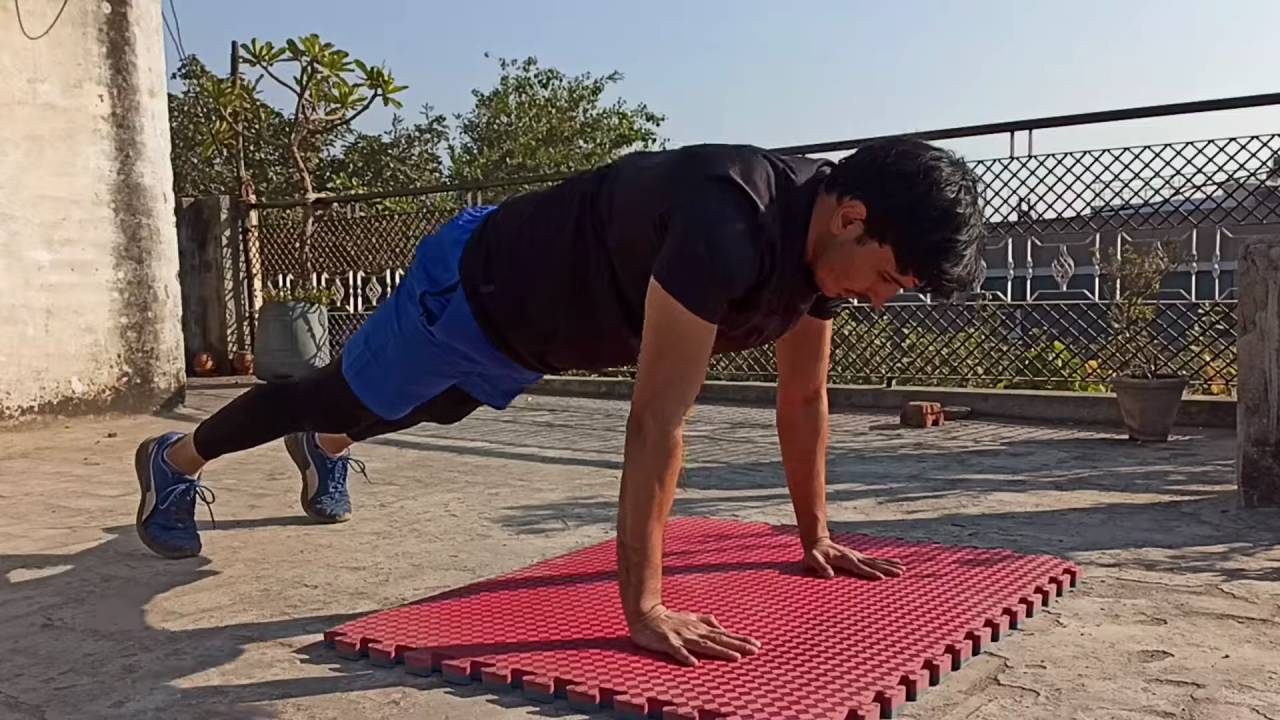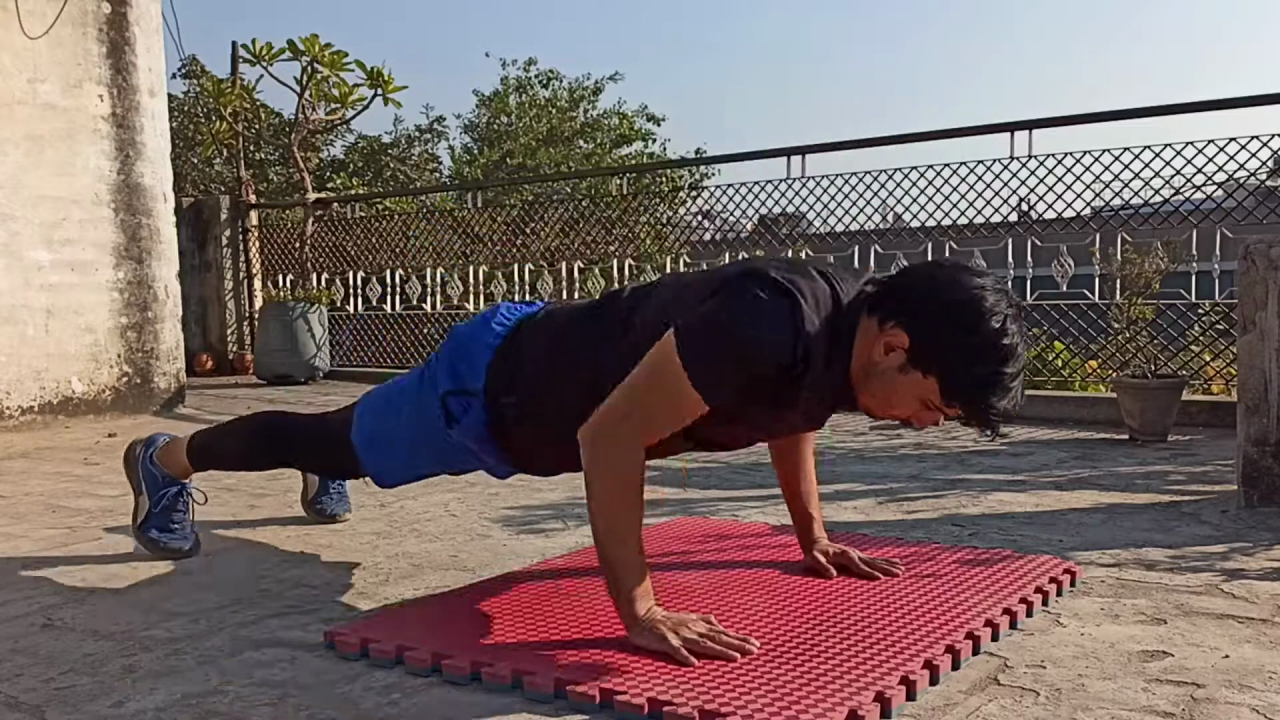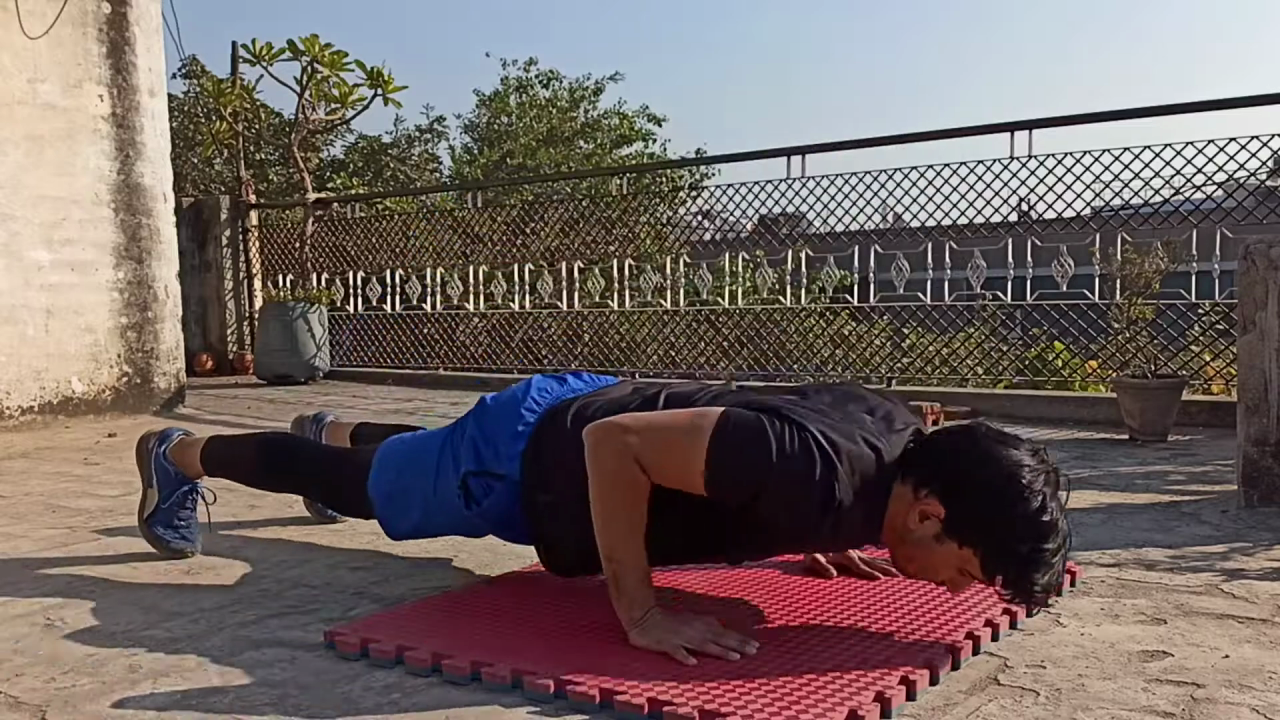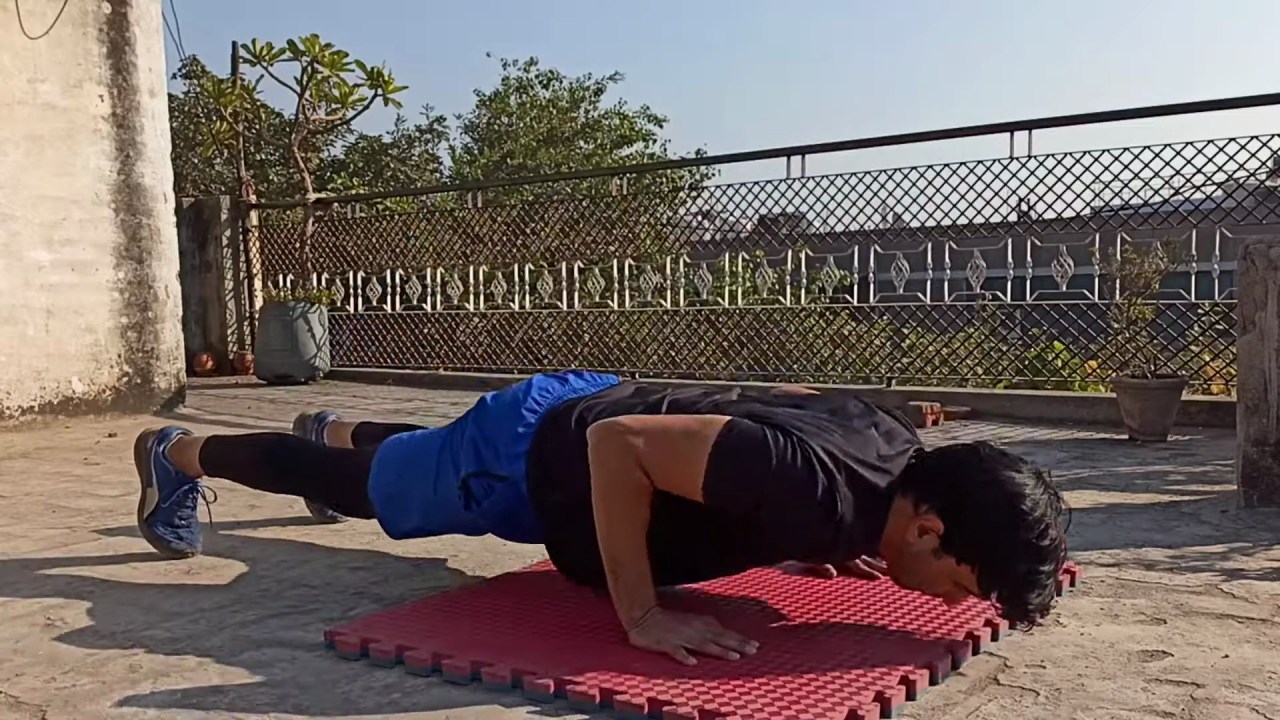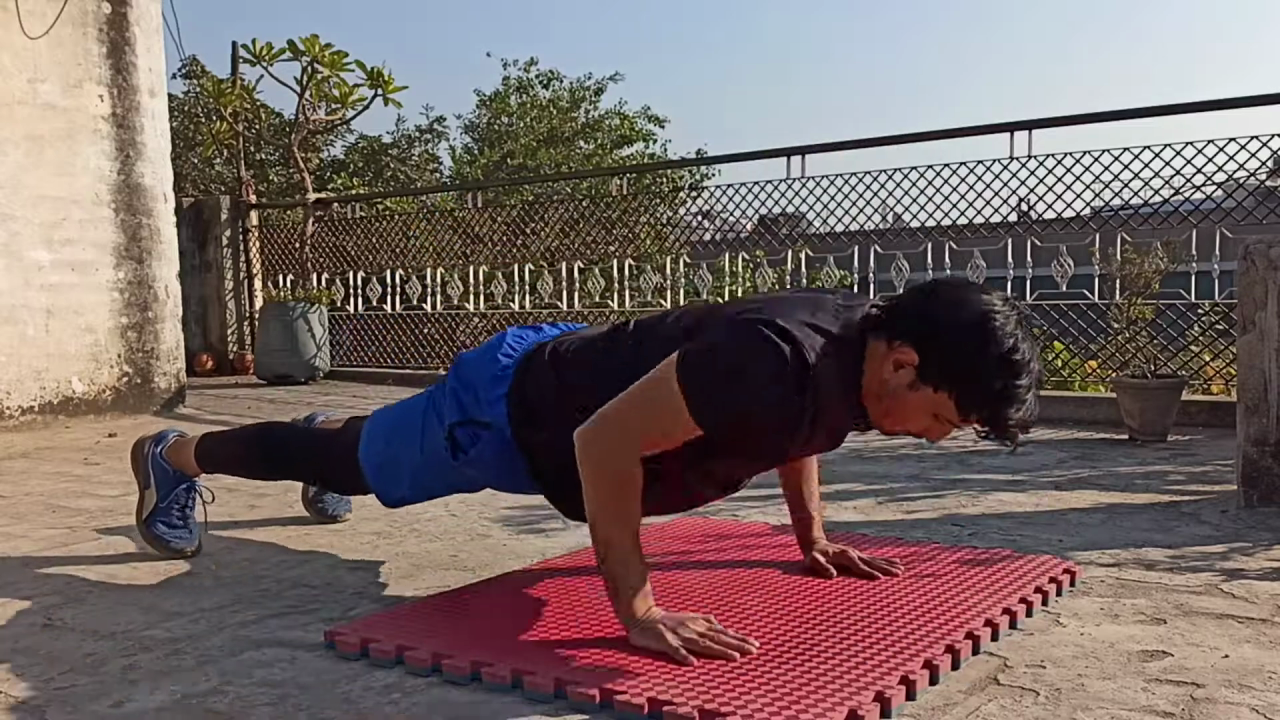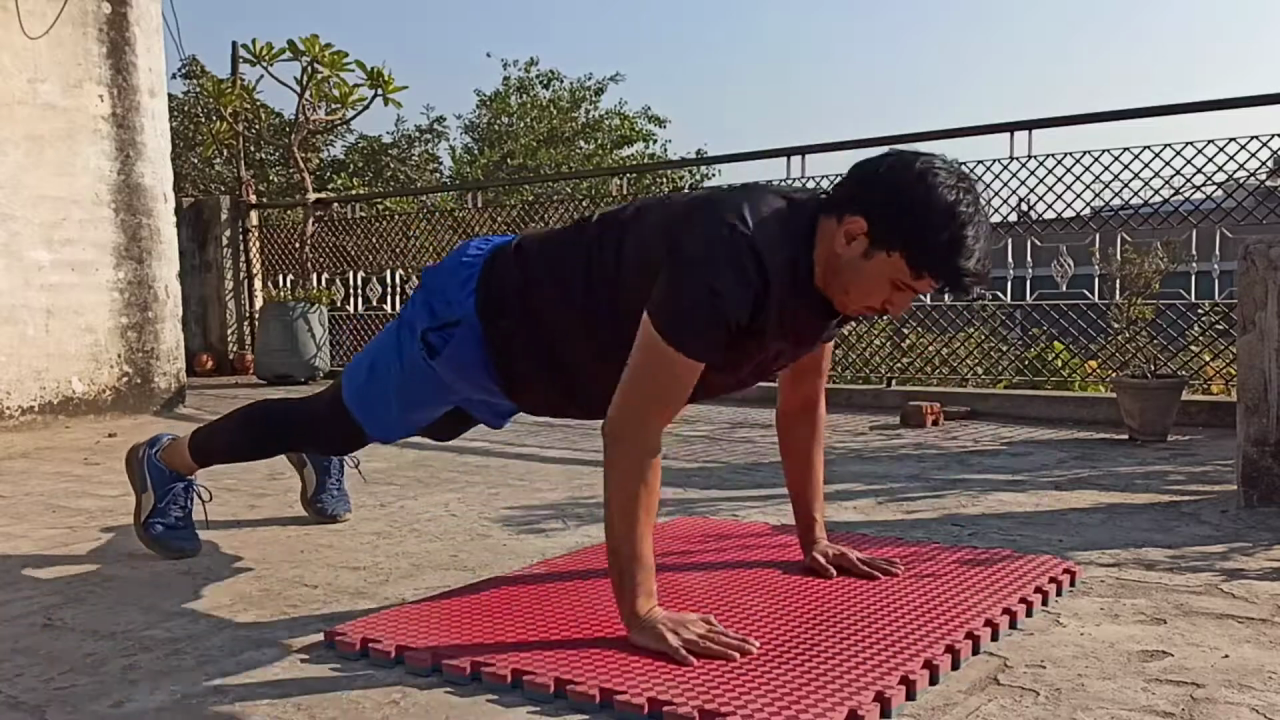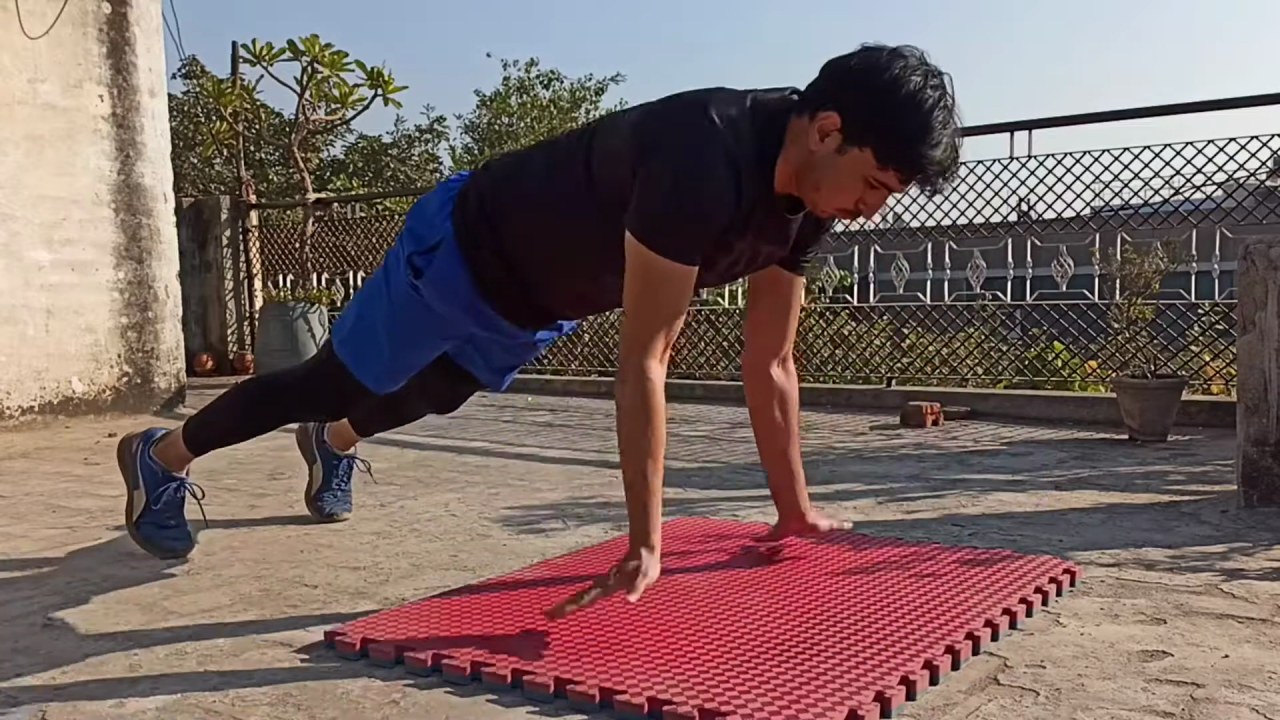
dt=0.2s
person 1, frame 1
left shoulder: (822, 243)
right shoulder: (730, 221)
left elbow: (803, 396)
right elbow: (658, 420)
left wrist: (816, 538)
right wrist: (641, 605)
left hip: (536, 324)
right hip: (473, 286)
left knee: (415, 410)
right knee: (342, 396)
left ankle: (325, 450)
right ankle: (176, 460)
person 1, frame 2
left shoulder: (849, 327)
right shoulder: (772, 320)
left elbow: (787, 419)
right elbow: (607, 436)
left wrist: (814, 540)
right wrist: (635, 603)
left hip: (550, 377)
right hip: (497, 382)
right knee: (345, 445)
left ankle: (321, 464)
right ankle: (167, 458)
person 1, frame 3
left shoulder: (890, 439)
right shoulder: (815, 467)
right elbow: (614, 447)
left wrist: (818, 541)
right wrist: (640, 615)
left hip: (586, 408)
right hip: (532, 461)
left knee: (400, 462)
right knee: (355, 487)
left ankle: (331, 431)
right ankle: (181, 455)
person 1, frame 4
left shoulder: (896, 449)
right shoulder: (814, 488)
left elbow: (791, 394)
right elbow: (617, 443)
left wrist: (829, 553)
right wrist: (640, 614)
left hip: (586, 406)
right hip: (534, 462)
left knee: (406, 462)
right knee: (352, 487)
left ankle: (334, 430)
right ankle: (179, 452)
person 1, frame 5
left shoulder: (860, 336)
right shoulder: (779, 362)
left elbow: (795, 426)
right elbow: (605, 440)
left wrist: (812, 539)
right wrist: (636, 606)
left hip: (572, 361)
right hip: (513, 406)
right knee: (350, 467)
left ankle: (327, 432)
right ankle: (174, 455)
person 1, frame 6
left shoulder: (826, 269)
right shoulder: (734, 256)
left elbow: (801, 399)
right elbow: (632, 430)
left wrist: (813, 540)
right wrist: (639, 606)
left hip: (540, 331)
right hip: (481, 312)
left knee: (430, 426)
right knee: (335, 421)
left ankle: (317, 470)
right ankle: (168, 460)
person 1, frame 7
left shoulder: (802, 199)
right shoulder: (704, 157)
left elbow: (769, 363)
right elbow: (642, 359)
left wrist: (797, 512)
right wrist: (643, 552)
left hip: (541, 291)
right hip: (459, 246)
left knee: (431, 397)
right knee: (331, 386)
left ankle: (332, 453)
right ankle: (162, 457)
